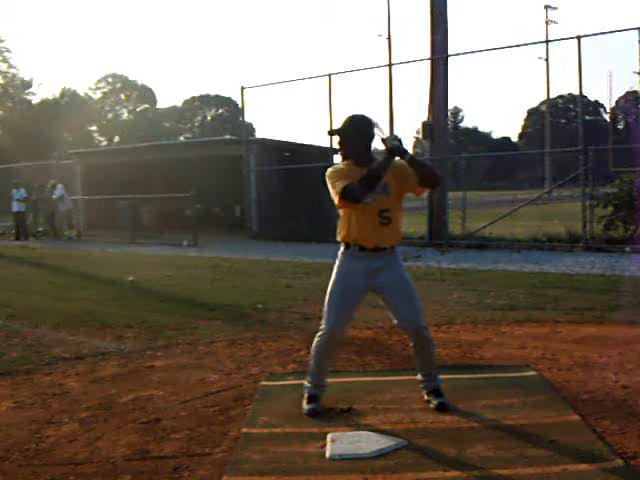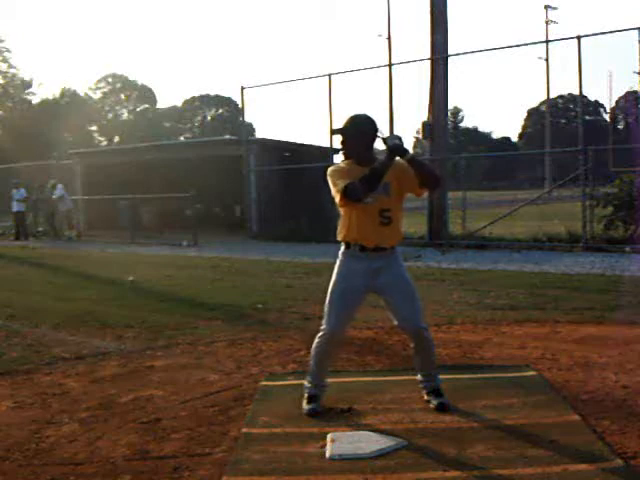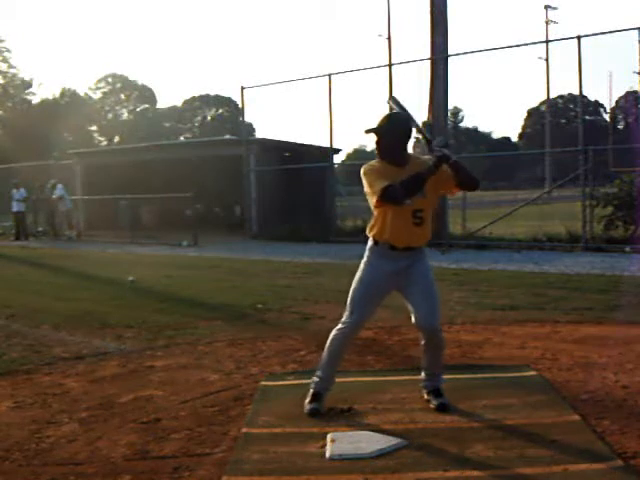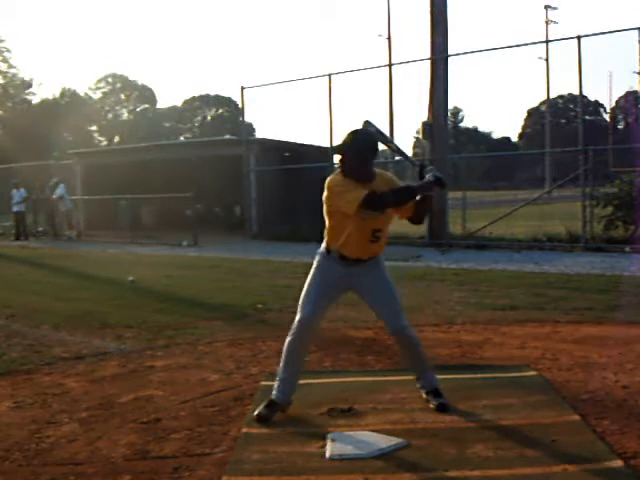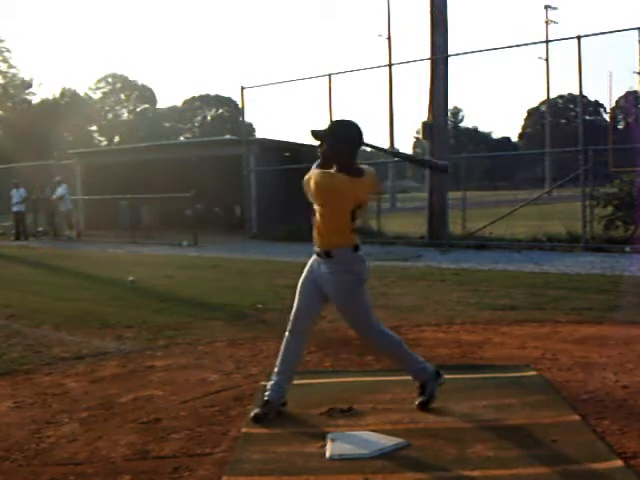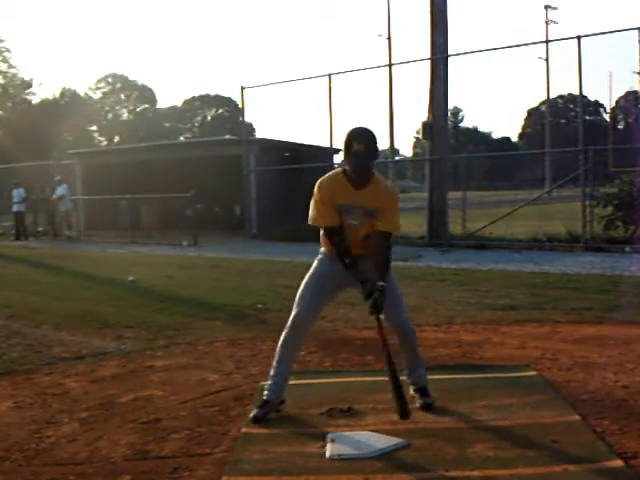
dt=0.7s
person 1, frame 1
left shoulder: (397, 170)
right shoulder: (336, 173)
left elbow: (433, 181)
right elbow: (356, 194)
left wrist: (403, 154)
right wrist: (386, 160)
left hip: (388, 260)
right hip: (352, 261)
left knee: (417, 327)
right knee: (330, 330)
left ankle: (431, 386)
right ankle: (313, 390)
person 1, frame 2
left shoulder: (397, 170)
right shoulder: (337, 172)
left elbow: (434, 183)
right elbow: (357, 193)
left wrist: (404, 154)
right wrist: (387, 159)
left hip: (389, 260)
right hip: (353, 261)
left knee: (416, 328)
right knee: (331, 330)
left ankle: (431, 386)
right ankle: (313, 390)
person 1, frame 3
left shoulder: (427, 165)
right shoulder: (371, 170)
left elbow: (471, 185)
right elbow: (395, 196)
left wrist: (451, 162)
right wrist: (433, 169)
left hip: (415, 259)
right hip: (380, 257)
left knee: (430, 326)
right knee: (349, 324)
left ankle: (431, 385)
right ankle: (318, 387)
person 1, frame 4
left shoulder: (387, 181)
right shoulder: (335, 184)
left elbow: (416, 217)
right elbow: (379, 202)
left wrist: (425, 190)
right wrist: (422, 187)
left hip: (369, 266)
right hip: (332, 263)
left knee: (400, 328)
right knee: (302, 325)
left ankle: (428, 385)
right ankle: (280, 395)
person 1, frame 5
left shoulder: (323, 182)
right shoulder: (368, 177)
left hip: (341, 265)
right hip: (322, 259)
left knee: (369, 330)
right knee: (296, 327)
left ankle: (426, 374)
right ankle: (275, 396)
person 1, frame 6
left shoulder: (386, 192)
right shoulder: (326, 186)
left elbow: (382, 242)
right elbow: (334, 238)
left wrist: (381, 284)
right wrist: (361, 282)
left hip: (370, 261)
right hip: (332, 260)
left knee: (401, 324)
right knee: (297, 323)
left ankle: (418, 384)
right ankle: (273, 395)
